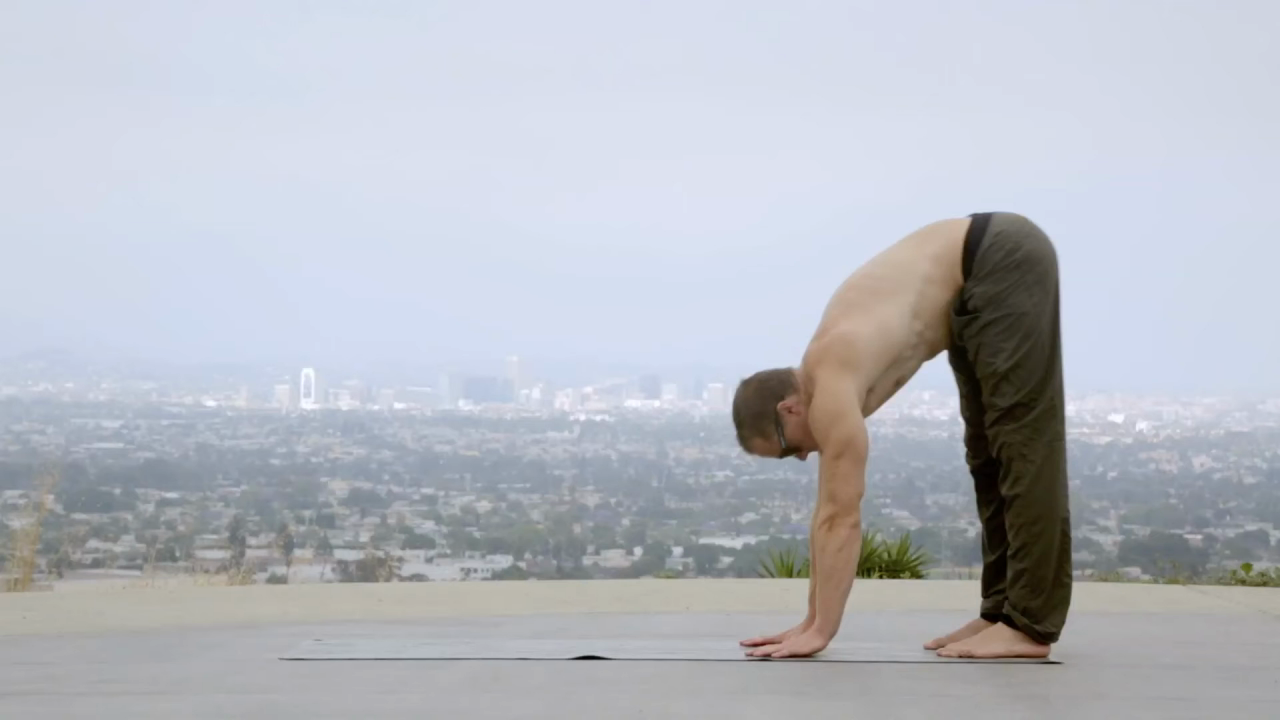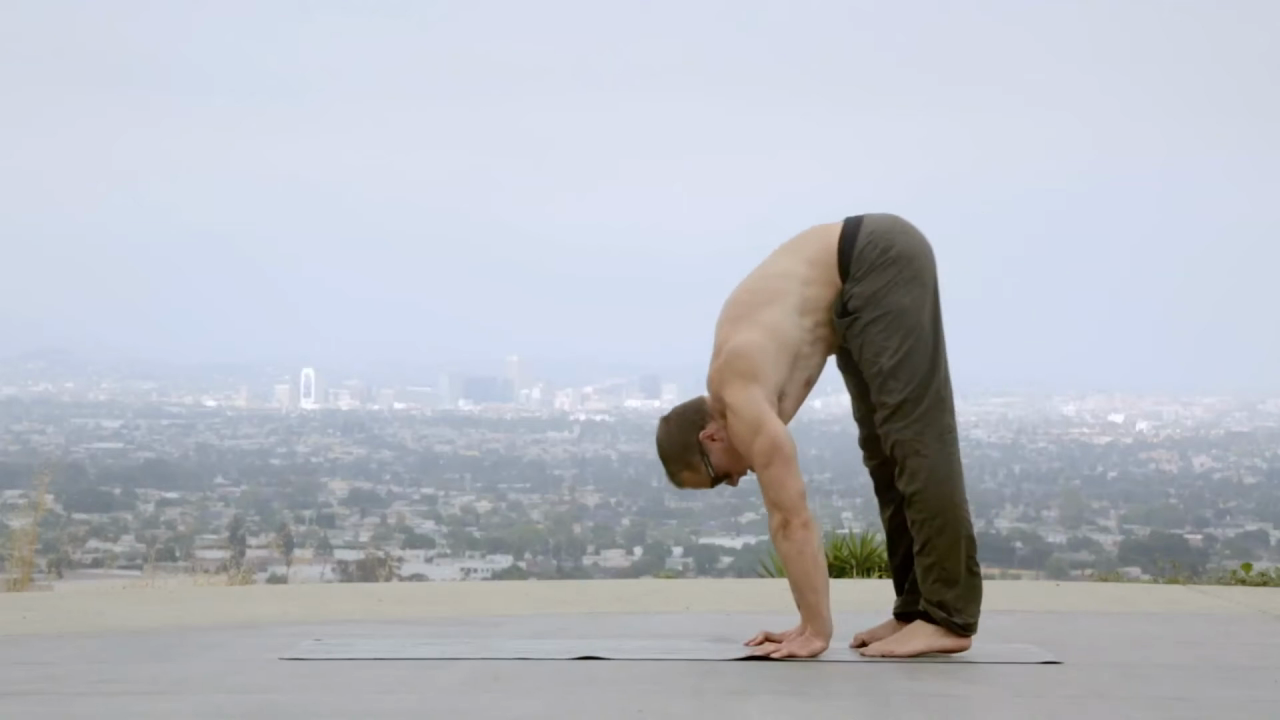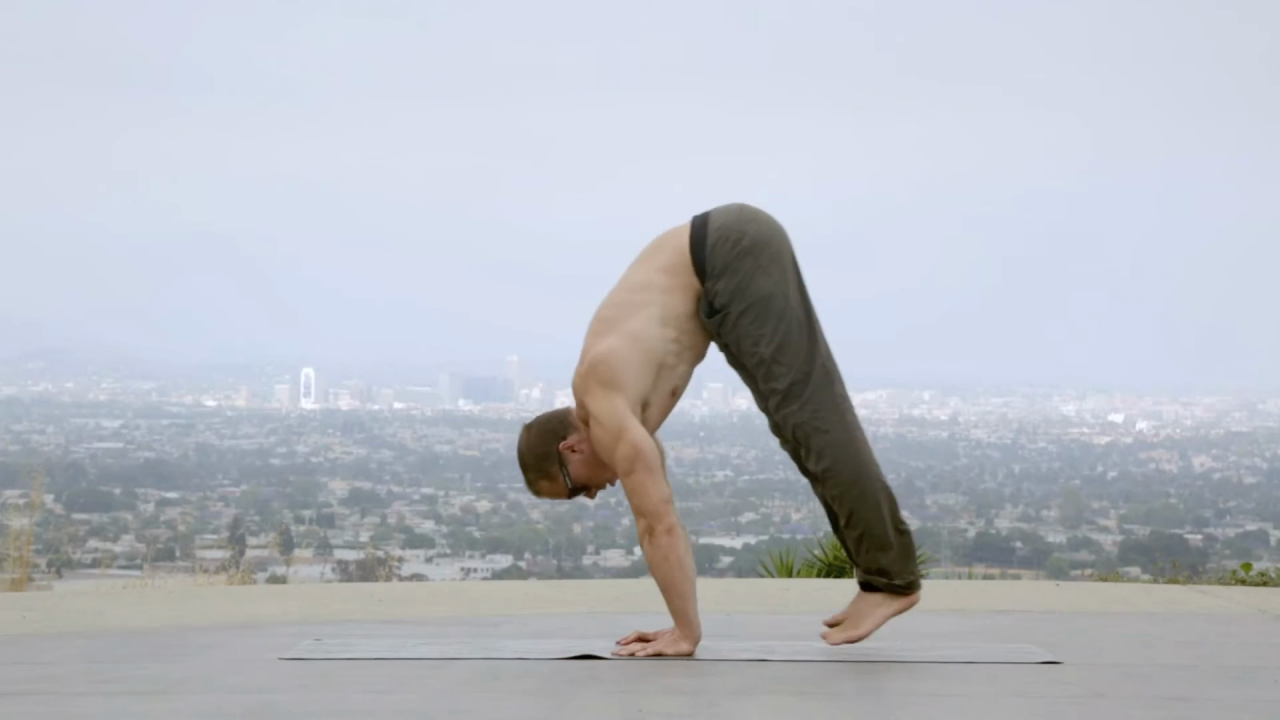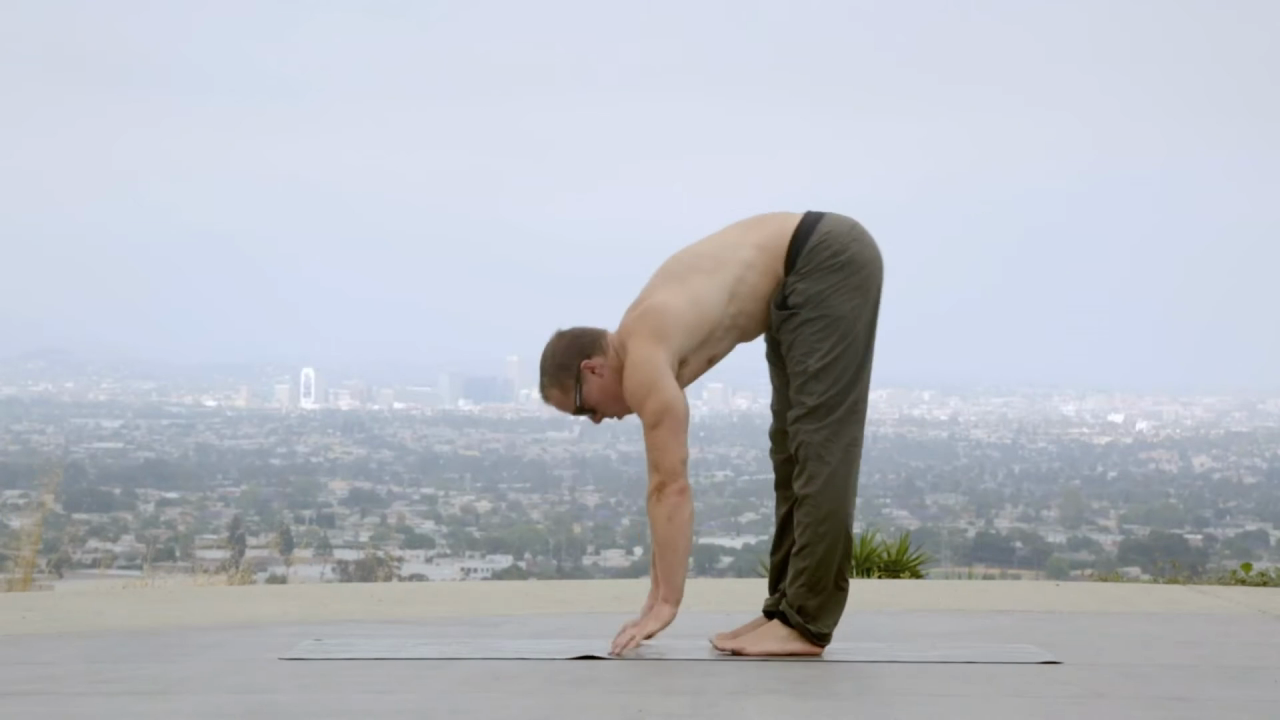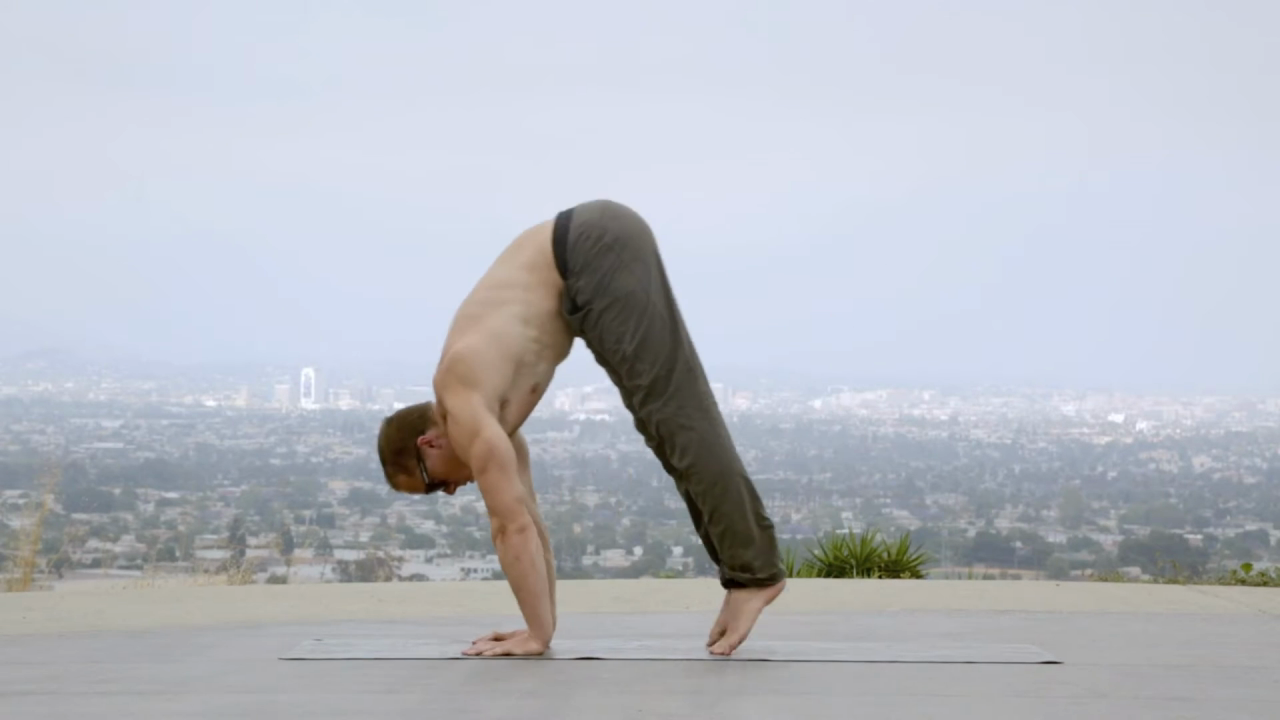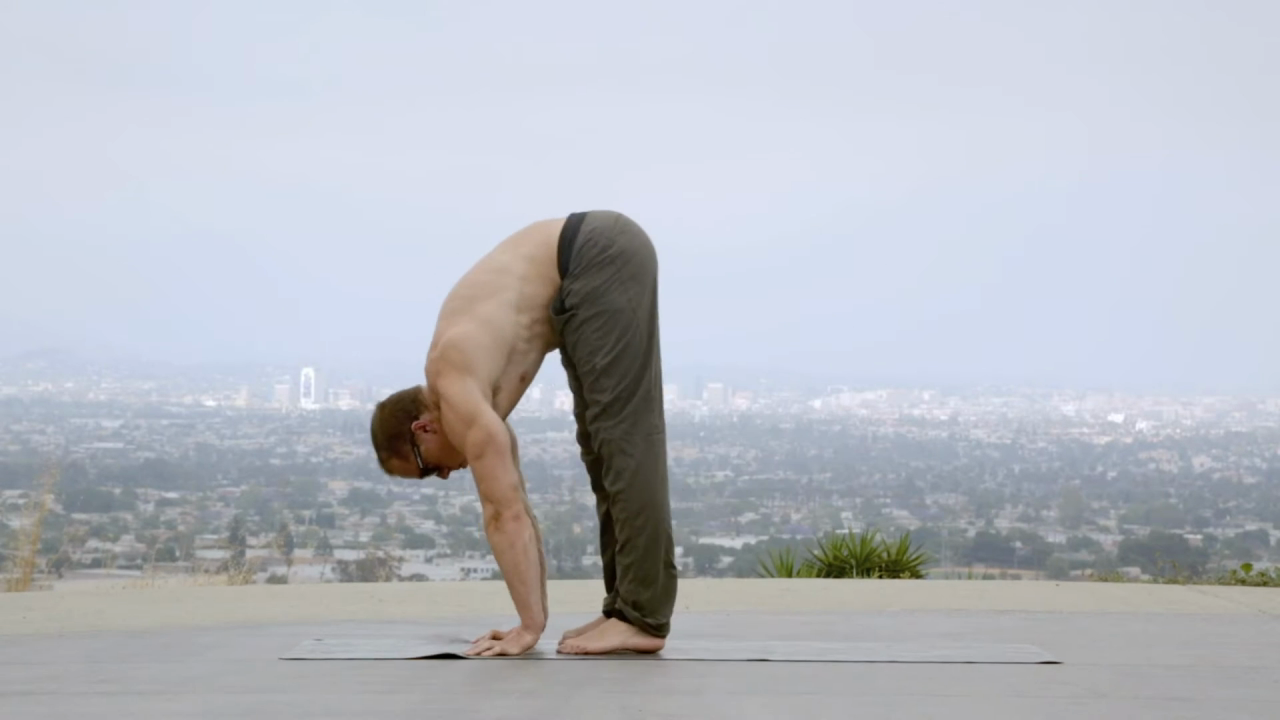
dt=0.5s
person 1, frame 1
left shoulder: (831, 394)
right shoulder: (821, 385)
left elbow: (841, 518)
right elbow: (836, 513)
left wrist: (817, 629)
right wrist: (817, 622)
left hip: (1007, 259)
right hip: (985, 267)
left knee: (1023, 440)
right knee: (990, 444)
left ankle: (1031, 623)
right ankle: (1007, 612)
person 1, frame 2
left shoulder: (742, 407)
right shoulder: (739, 396)
left elbow: (793, 521)
right elbow: (790, 518)
left wrist: (816, 631)
right wrist: (811, 623)
left hip: (880, 257)
right hip: (867, 266)
left knee: (915, 439)
right knee: (885, 446)
left ankle: (947, 616)
right ankle: (919, 609)
person 1, frame 3
left shoulder: (605, 415)
right shoulder: (623, 406)
left elbow: (659, 527)
right elbow: (663, 523)
left wrist: (687, 633)
right wrist: (686, 626)
left hip: (735, 252)
right hip: (733, 257)
left knee: (809, 418)
right knee: (797, 421)
left ankle: (890, 578)
right ankle: (881, 573)
person 1, frame 4
left shoulder: (641, 360)
right shoulder: (651, 356)
left elbow: (669, 486)
right elbow: (674, 486)
left wrist: (664, 600)
right wrist: (663, 592)
left hip: (826, 257)
right hip: (814, 259)
left knee: (820, 441)
right knee: (797, 440)
left ankle: (806, 620)
right ankle: (791, 610)
person 1, frame 5
left shoulder: (463, 411)
right shoulder: (491, 415)
left elbow: (513, 525)
right elbow: (524, 521)
left wrist: (539, 633)
right wrist: (541, 625)
left hip: (600, 244)
right hip: (601, 249)
left knee: (673, 417)
right knee: (665, 419)
left ankle: (753, 572)
right ankle: (745, 571)
person 1, frame 6
left shoulder: (457, 398)
right shoulder: (476, 401)
left elbow: (505, 514)
right elbow: (513, 509)
left wrist: (530, 626)
right wrist: (534, 618)
left hip: (599, 255)
left knee: (623, 437)
right knee: (604, 440)
left ankle: (642, 617)
right ankle: (630, 608)
